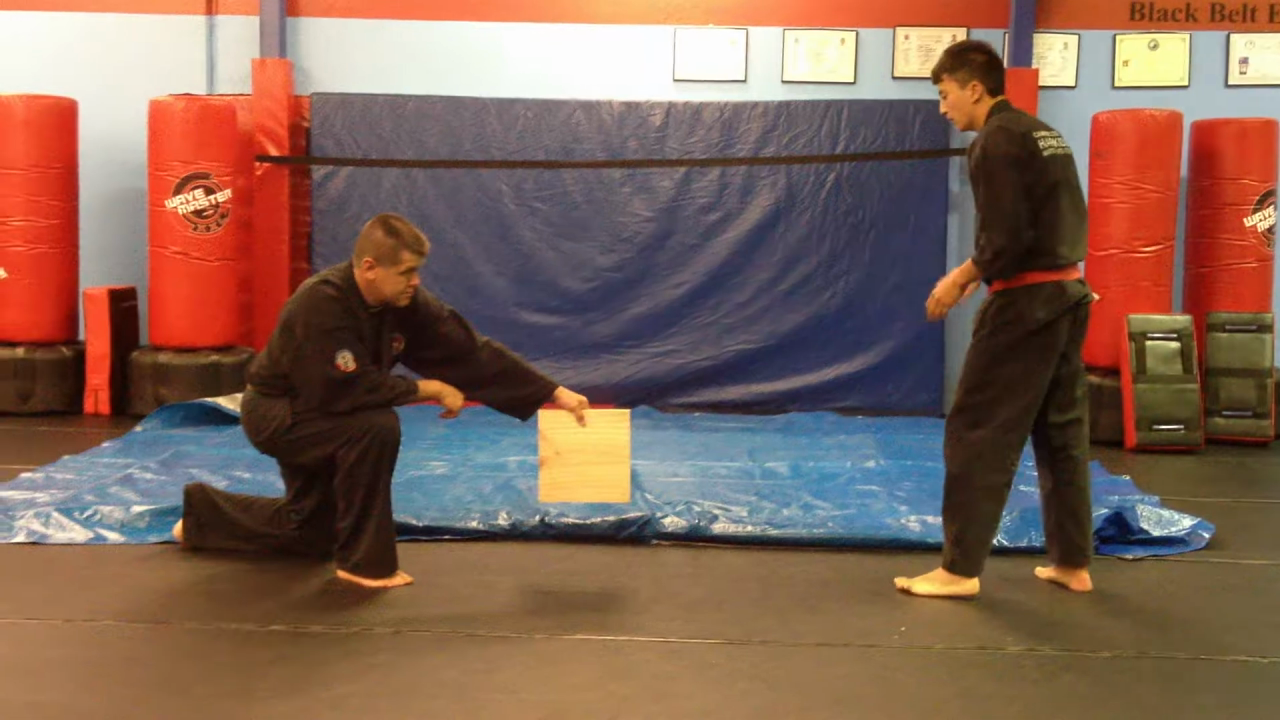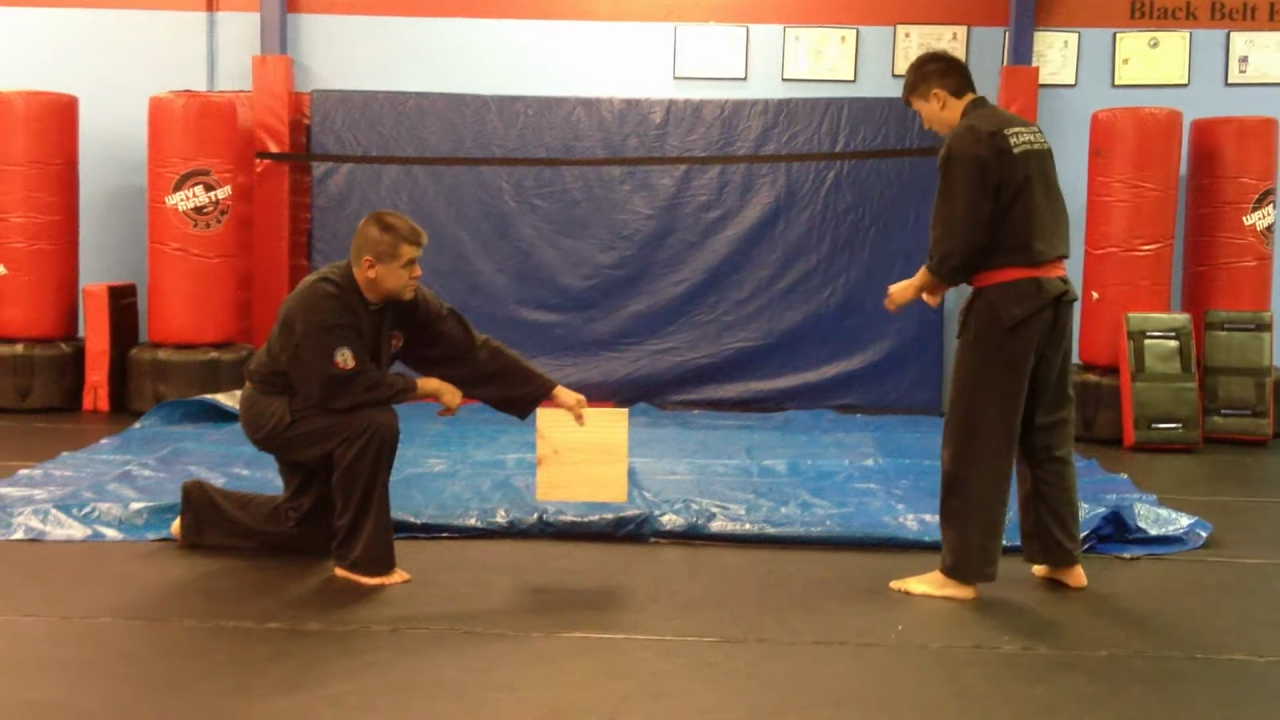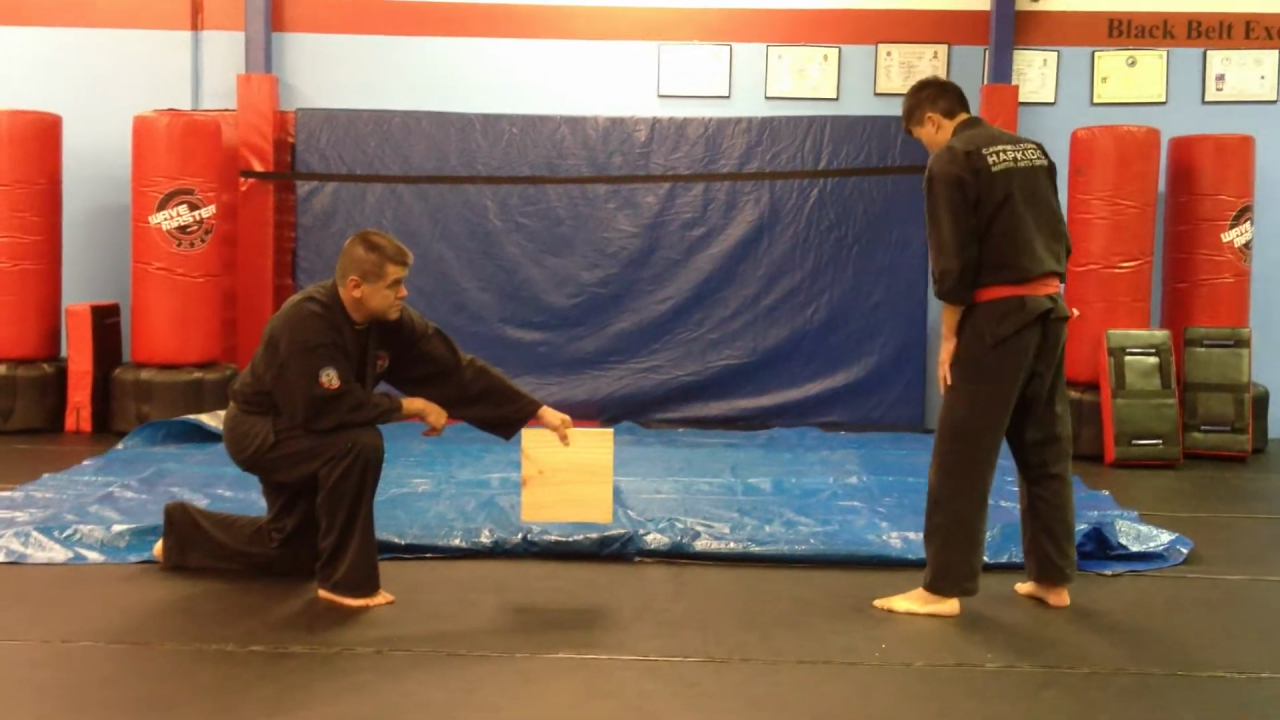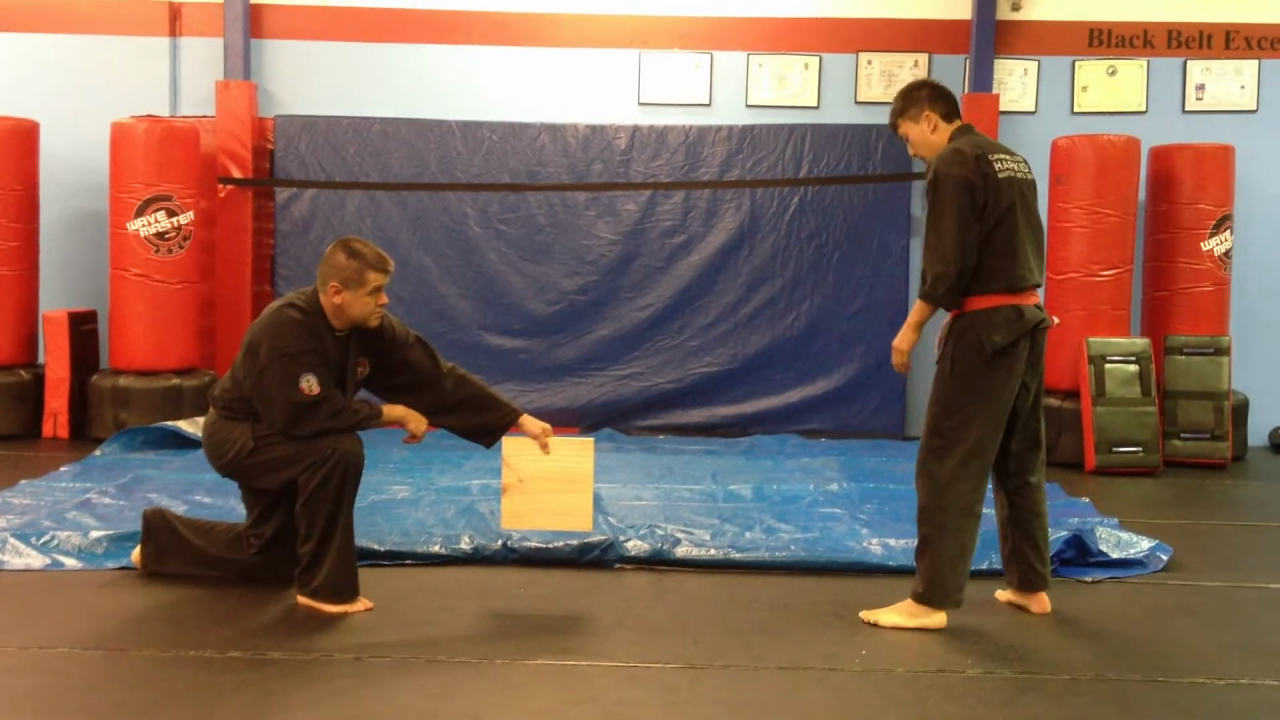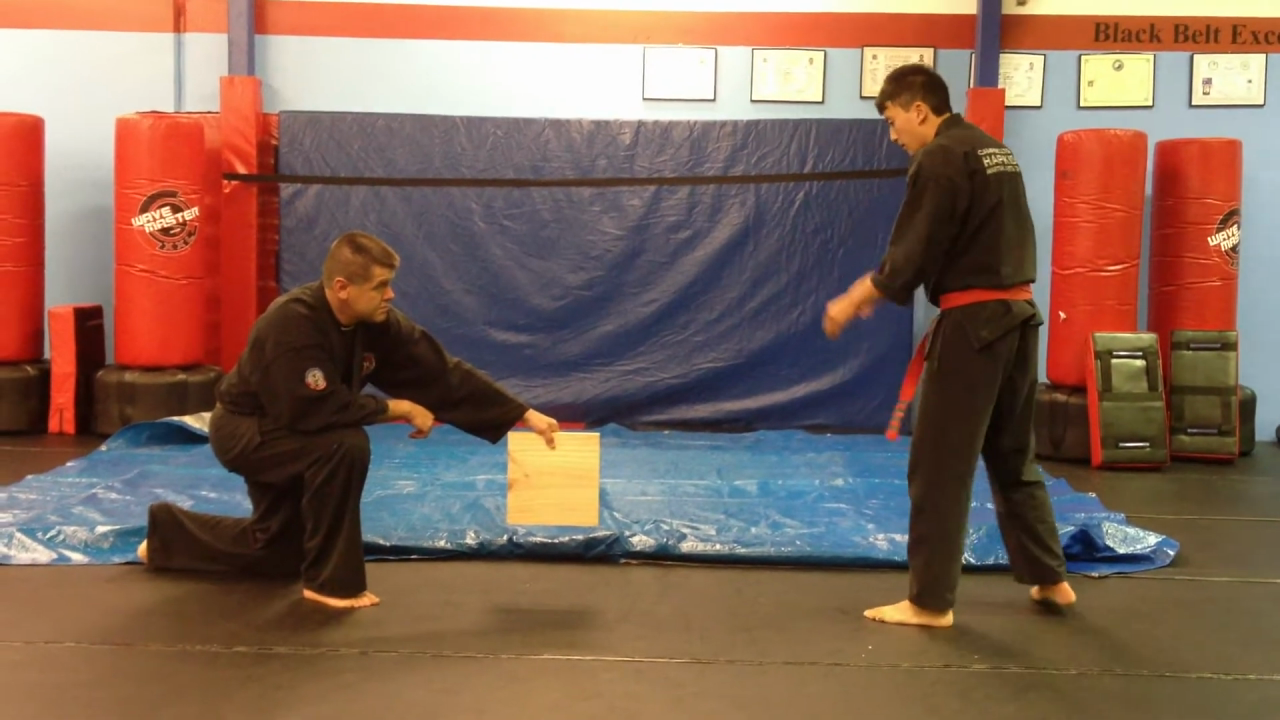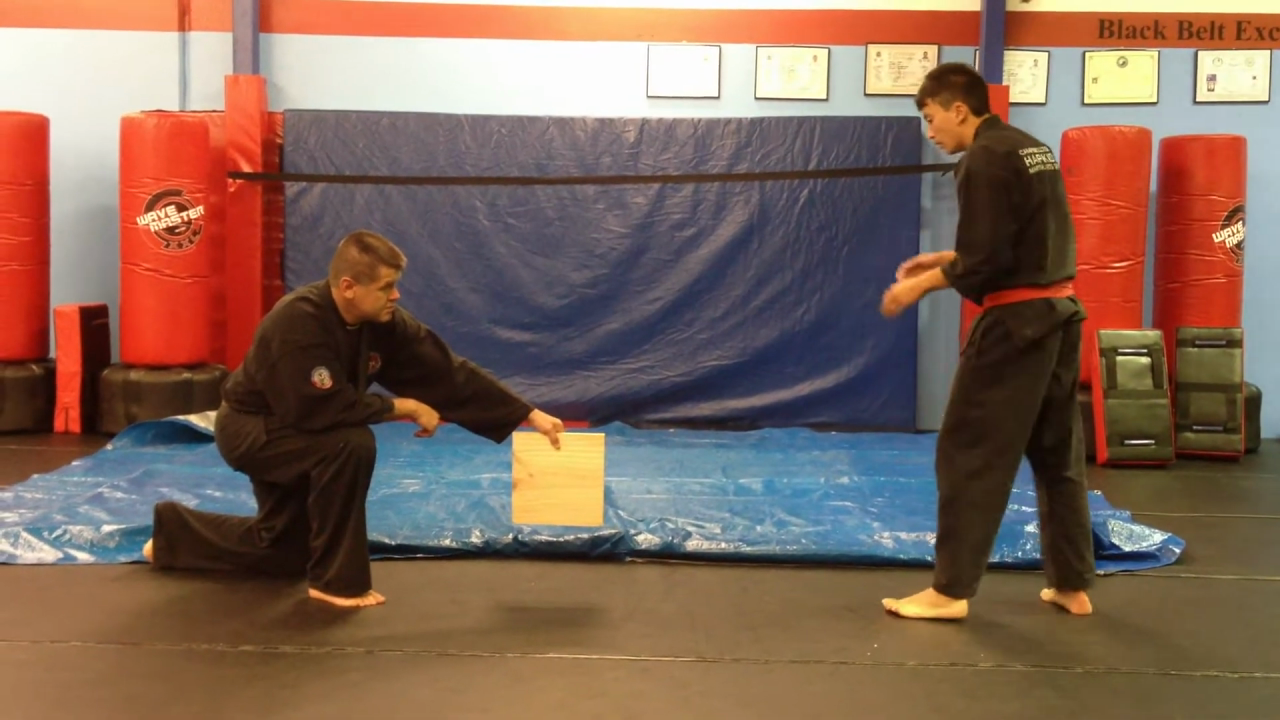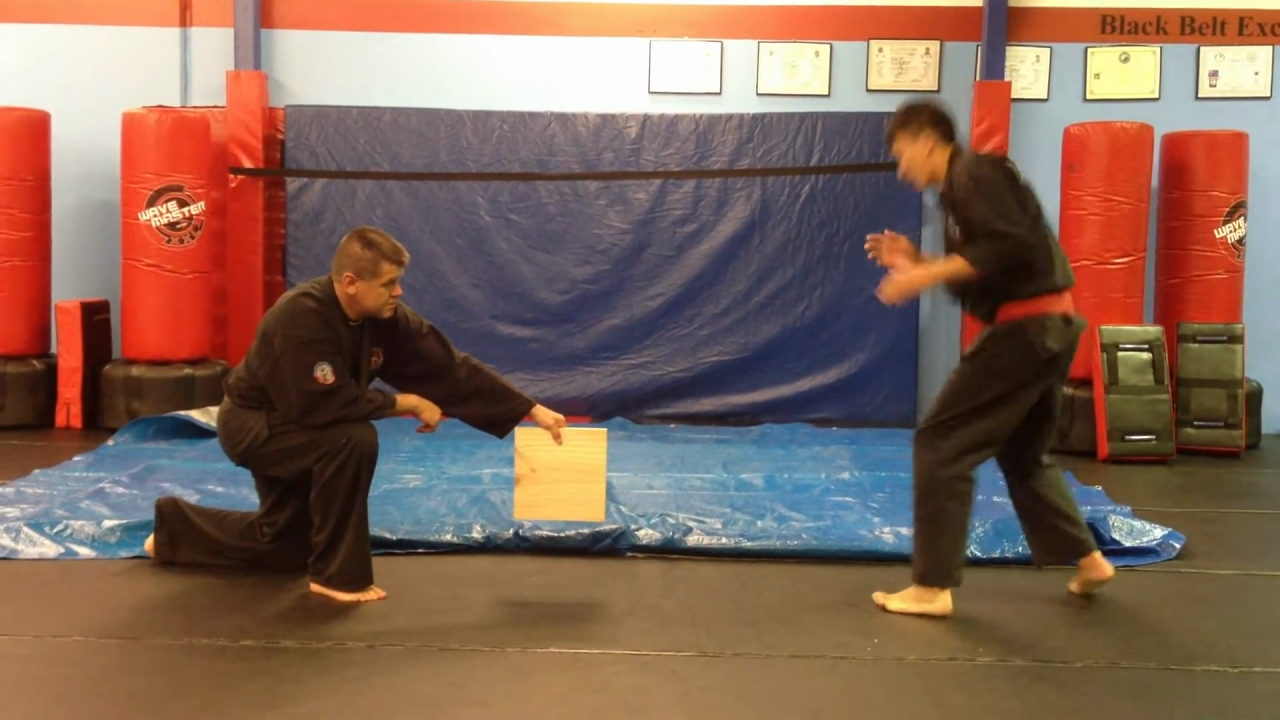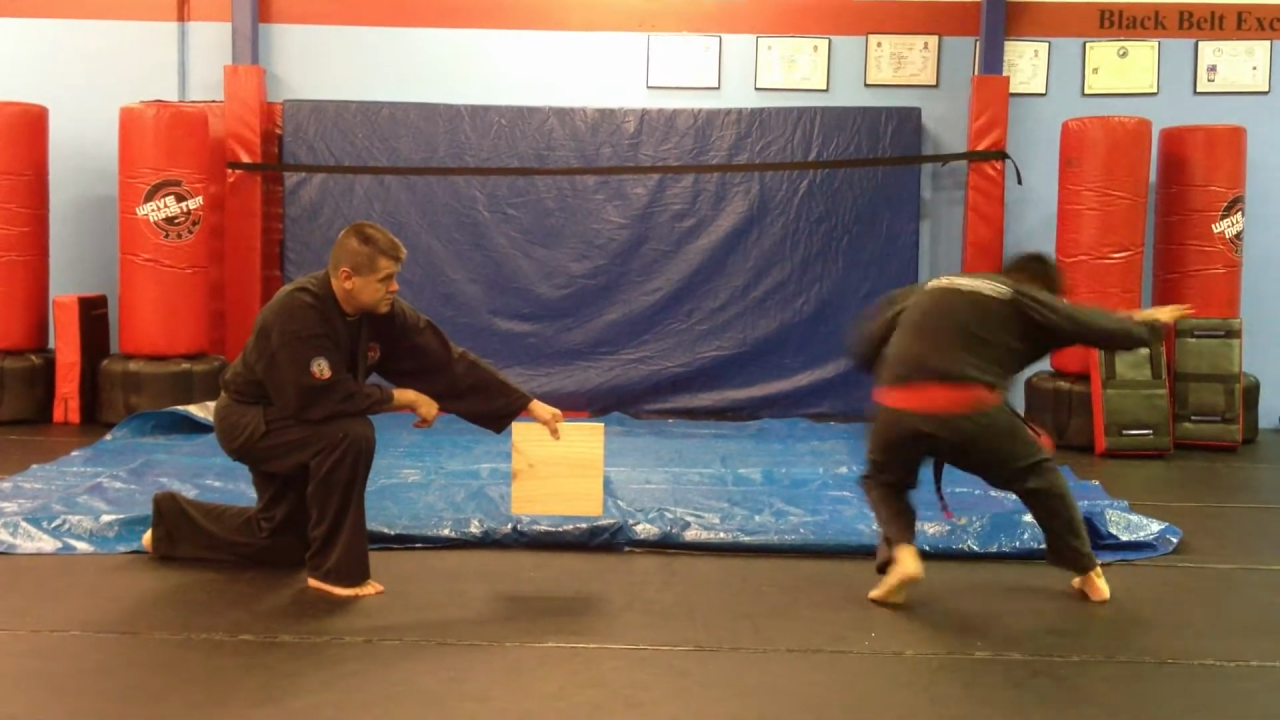
dt=0.4s
person 1, frame 1
left shoulder: (995, 143)
right shoulder: (1043, 133)
left elbow: (1005, 241)
left wrist: (958, 280)
right wrist: (974, 274)
left hip: (1027, 301)
right hip: (1066, 293)
left knee: (978, 430)
right knee: (1062, 434)
left ankle: (960, 567)
right ankle: (1072, 562)
person 1, frame 2
left shoulder: (966, 141)
right shoulder: (1026, 131)
left elbow: (956, 238)
left wrist: (918, 284)
right wrist: (949, 276)
left hip: (1008, 299)
right hip: (1054, 290)
left knee: (975, 437)
right knee: (1048, 431)
left ankle: (962, 571)
right ankle: (1062, 558)
person 1, frame 3
left shoulder: (952, 162)
right shoulder: (1032, 151)
left elbow: (952, 263)
right elbow: (1060, 241)
left wrist: (949, 337)
left hip: (998, 314)
right hip: (1048, 309)
left knee: (962, 453)
right knee: (1045, 450)
left ankle: (943, 586)
right ankle: (1052, 578)
person 1, frame 4
left shoulder: (954, 166)
right shoulder: (1012, 162)
left elbow: (948, 264)
left wrist: (912, 327)
left hip: (985, 326)
right hip: (1027, 319)
left knee: (949, 462)
right knee: (1019, 460)
left ankle: (931, 598)
right ankle: (1030, 584)
person 1, frame 5
left shoulder: (939, 161)
right shoulder: (994, 150)
left elbow: (915, 256)
left wrist: (856, 298)
right wrist: (882, 275)
left hip: (974, 323)
right hip: (1017, 314)
left knee: (940, 462)
right knee: (1013, 456)
left ankle: (930, 600)
right ankle: (1050, 578)
person 1, frame 6
left shoulder: (983, 160)
right shoulder: (1031, 148)
left elbow: (986, 259)
left wrist: (922, 283)
right wrist: (942, 259)
left hip: (1016, 320)
right hip: (1058, 312)
left knee: (970, 452)
right knee: (1059, 455)
left ankle: (949, 590)
right ankle: (1073, 586)
person 1, frame 7
left shoulder: (977, 175)
right shoulder: (959, 189)
left elbow: (1010, 243)
right elbow: (972, 273)
left wrist: (935, 272)
right wrist: (915, 262)
left hip: (1028, 329)
right hip: (1049, 330)
left knee: (943, 444)
right knee: (1022, 454)
left ankle: (932, 586)
right ankle: (1085, 558)
person 1, frame 8
left shoulder: (936, 291)
right shoulder: (1027, 302)
left elbow: (869, 335)
right elbow: (1107, 330)
right wrist: (1150, 319)
left hip: (899, 413)
right hip: (969, 414)
left knee: (884, 480)
right knee: (1039, 473)
left ankle: (900, 556)
right ankle: (1089, 574)
person 2, frame 1
left shoulder: (404, 302)
right shoulder: (321, 304)
left elbow: (470, 351)
right elbow: (349, 389)
left wrist: (553, 392)
right wrist: (429, 389)
left hip: (317, 411)
right hip: (276, 412)
left knee: (312, 532)
right knee: (376, 427)
left ankle: (202, 513)
right ankle: (363, 560)
person 2, frame 2
left shoulder: (405, 299)
right shoulder: (321, 302)
left elbow: (469, 350)
right elbow: (349, 387)
left wrist: (551, 391)
right wrist: (428, 386)
left hip: (316, 409)
right hip: (275, 409)
left knee: (310, 529)
right knee: (374, 424)
left ankle: (200, 509)
right ankle: (360, 558)
person 2, frame 3
left shoulder: (390, 319)
right shoulder: (306, 322)
left elbow: (455, 369)
right elbow: (333, 408)
left wrist: (536, 410)
right wrist: (413, 406)
left hip: (300, 429)
right hip: (258, 430)
left knee: (294, 550)
right knee: (359, 445)
left ankle: (183, 532)
right ankle: (345, 580)
person 2, frame 4
left shoulder: (371, 327)
right shoulder: (286, 328)
left elbow: (436, 377)
right elbow: (311, 414)
left wrist: (517, 418)
right wrist: (392, 413)
left hip: (278, 437)
right hip: (238, 435)
left knee: (274, 557)
right knee: (339, 451)
left ankle: (161, 537)
right ankle: (323, 586)
person 2, frame 5
left shoulder: (376, 322)
right shoulder: (292, 323)
left elbow: (441, 372)
right elbow: (318, 409)
left wrist: (523, 414)
right wrist: (399, 409)
left hip: (285, 431)
right hip: (244, 430)
left knee: (279, 550)
right knee: (345, 446)
left ankle: (166, 533)
right ankle: (329, 581)
person 2, frame 6
left shoulder: (382, 321)
right shoulder: (298, 322)
left elbow: (447, 372)
right elbow: (324, 408)
left wrist: (528, 414)
right wrist: (404, 407)
left hip: (290, 430)
right hip: (250, 428)
left knee: (285, 550)
right knee: (351, 444)
left ankle: (172, 532)
right ankle: (335, 579)
person 2, frame 7
left shoulder: (384, 318)
right shoulder: (301, 318)
left elbow: (450, 368)
right elbow: (326, 404)
left wrist: (530, 409)
right wrist: (407, 403)
left hip: (292, 425)
right hip: (253, 424)
left knee: (288, 545)
right knee: (353, 441)
left ankle: (174, 528)
right ankle: (337, 574)
person 2, frame 8
left shoulder: (382, 313)
right shoulder: (298, 312)
left elbow: (448, 363)
right elbow: (321, 399)
left wrist: (528, 405)
right wrist: (403, 398)
left hip: (287, 420)
right hip: (249, 419)
left knee: (285, 540)
right knee: (350, 435)
left ankle: (172, 522)
right ankle: (334, 569)
